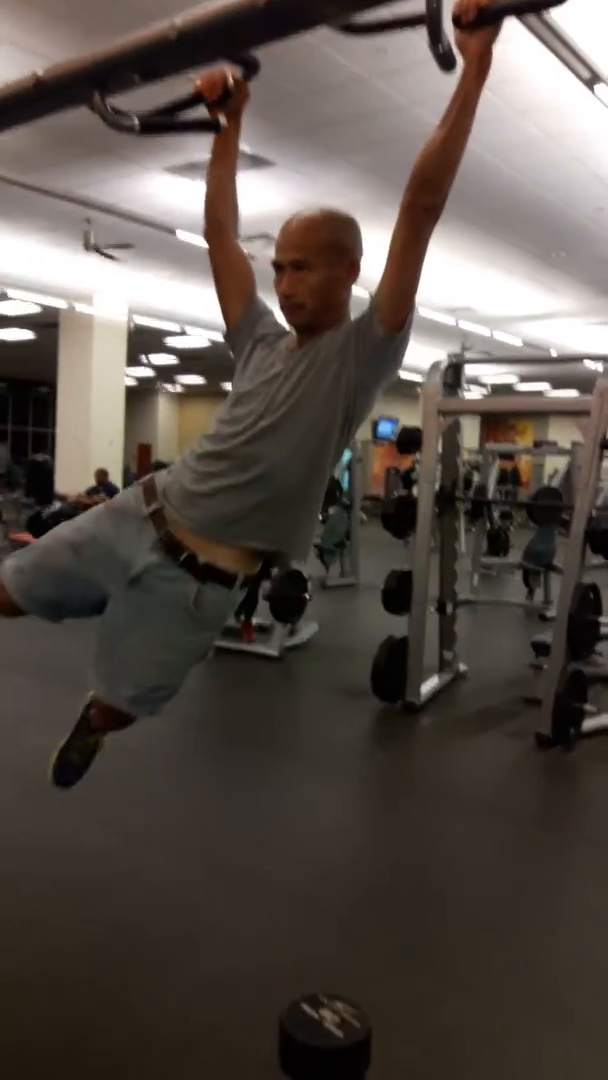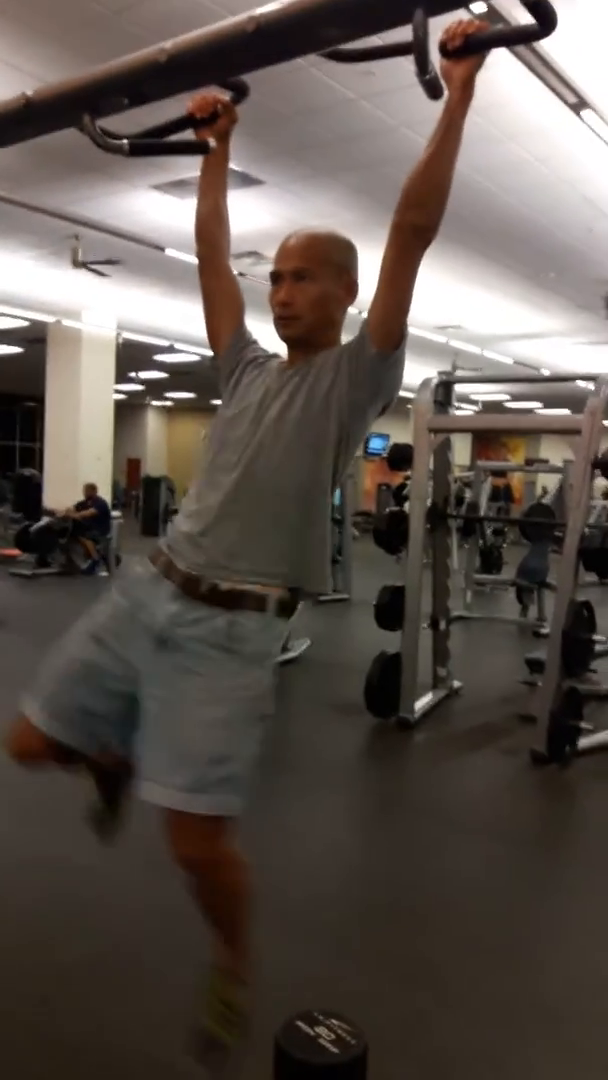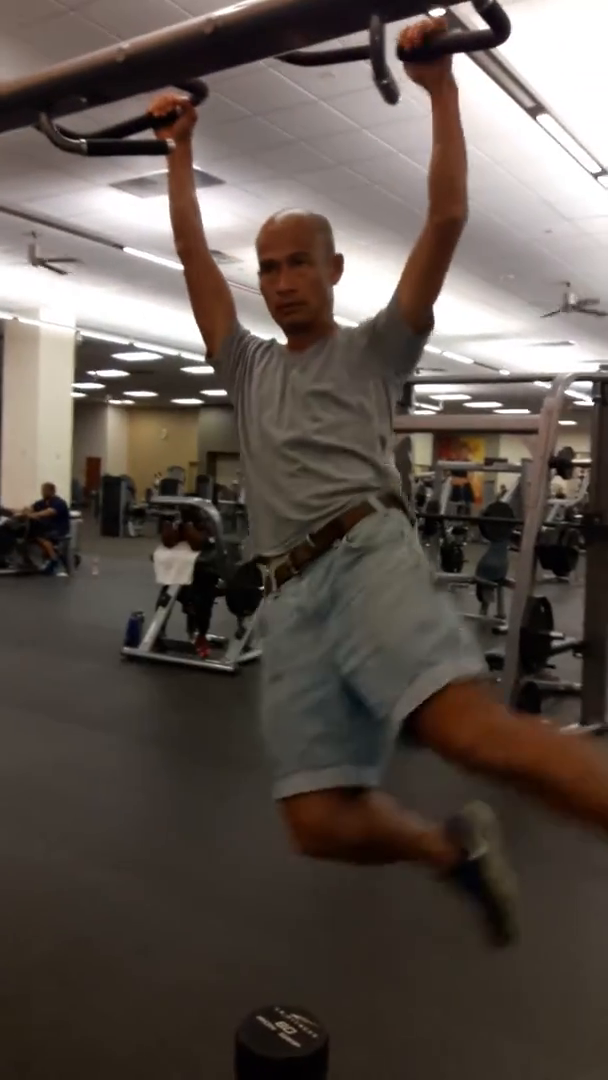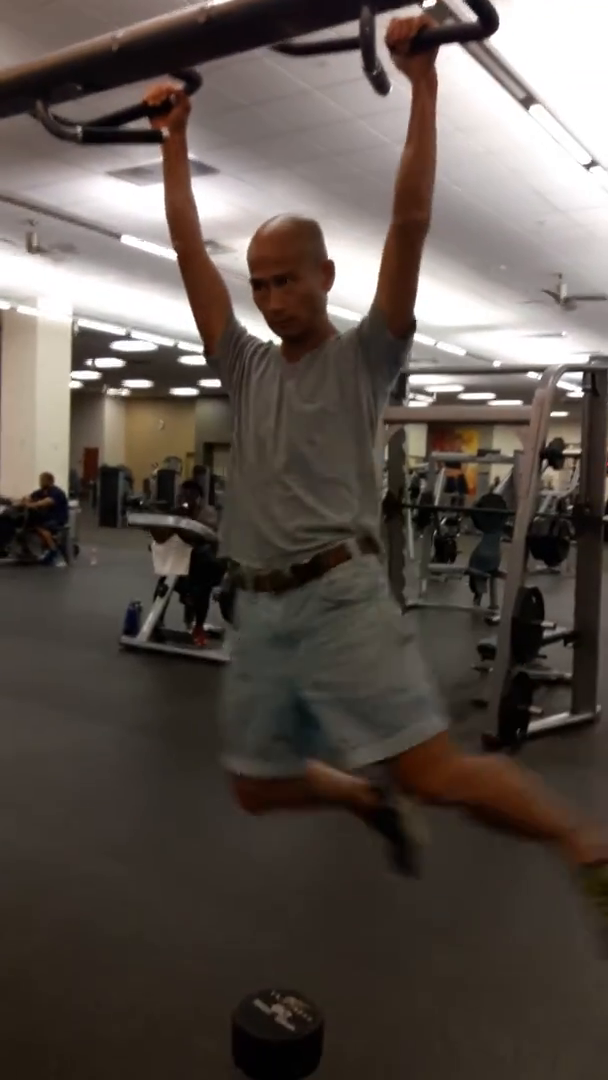
dt=0.4s
person 1, frame 1
left shoulder: (367, 348)
right shoulder: (261, 343)
left elbow: (421, 207)
right elbow: (219, 233)
left wrist: (474, 69)
right wrist: (229, 124)
left hip: (198, 572)
right hip: (139, 517)
left knee: (120, 706)
left ankle: (92, 723)
right ankle: (111, 603)
person 1, frame 2
left shoulder: (356, 371)
right shoulder: (251, 364)
left elbow: (411, 231)
right elbow: (211, 261)
left wrist: (458, 93)
right wrist: (216, 154)
left hip: (229, 629)
right hip: (149, 593)
left knee: (198, 835)
left ankle: (234, 966)
right ankle: (116, 760)
person 1, frame 3
left shoulder: (374, 349)
right shoulder: (246, 364)
left elbow: (445, 225)
right elbow: (193, 254)
left wrist: (438, 90)
right wrist: (180, 148)
left hip: (366, 557)
right hip: (290, 595)
left knee: (474, 732)
right knee: (321, 825)
right ankle: (458, 845)
person 1, frame 4
left shoulder: (365, 355)
right shoulder: (246, 365)
left elbow: (410, 222)
right elbow: (189, 250)
left wrist: (421, 85)
right wrist: (175, 140)
left hip: (339, 597)
right hip: (263, 608)
left knee: (433, 770)
right knee: (257, 788)
right ankle: (366, 796)
